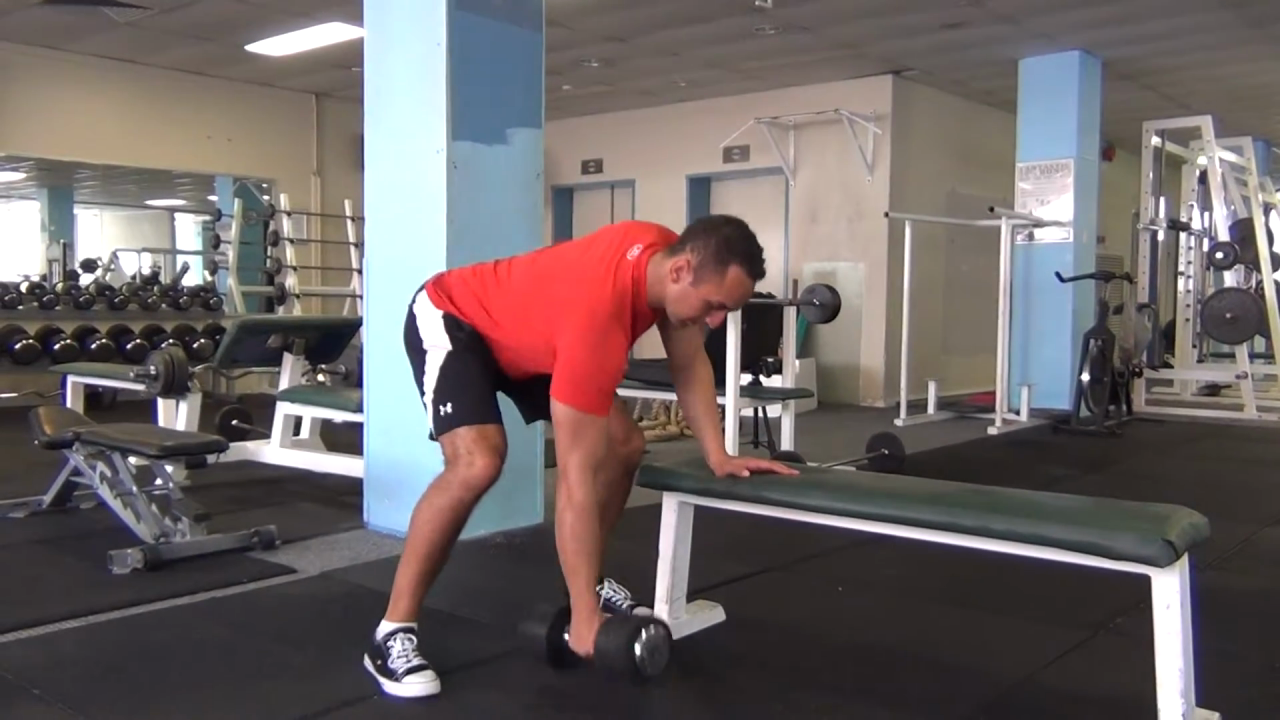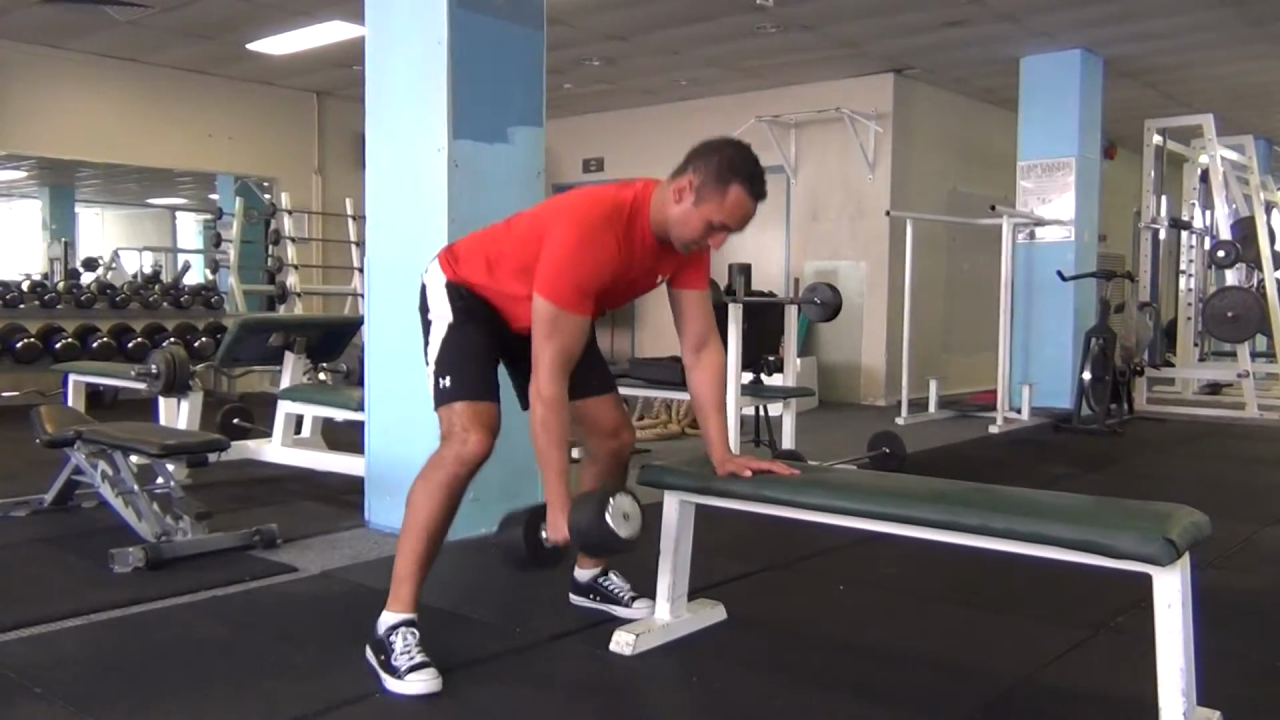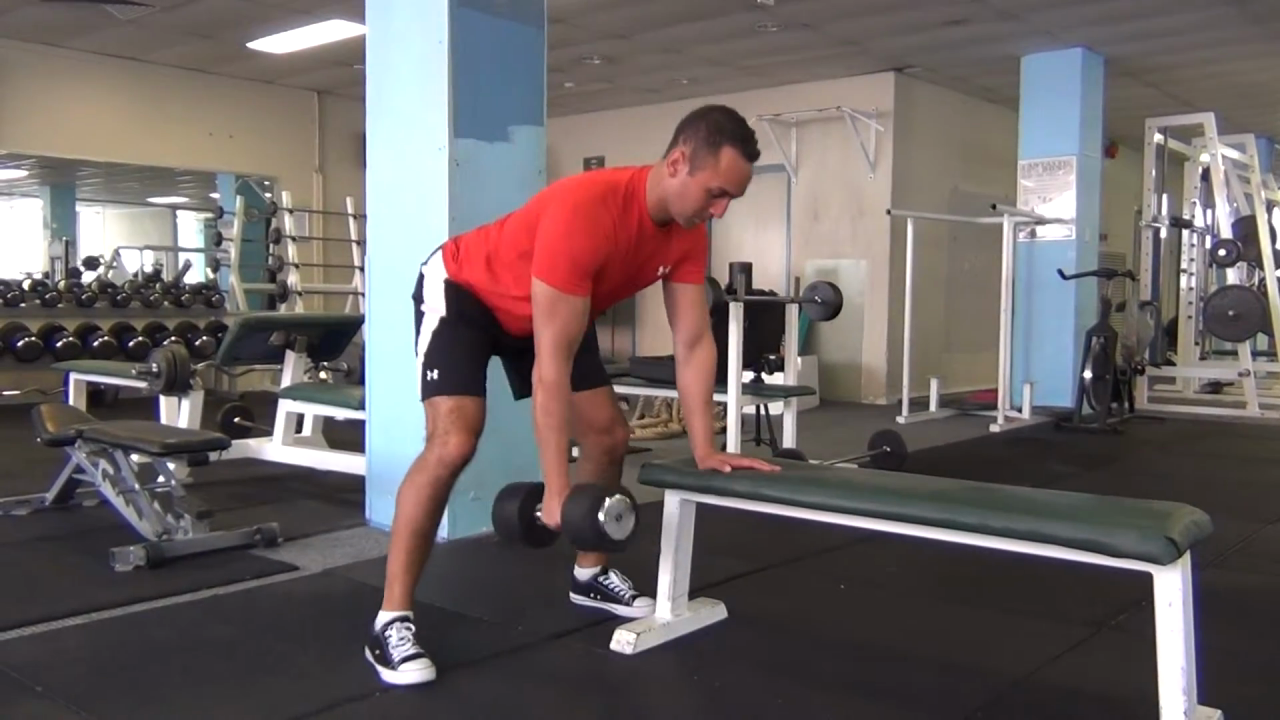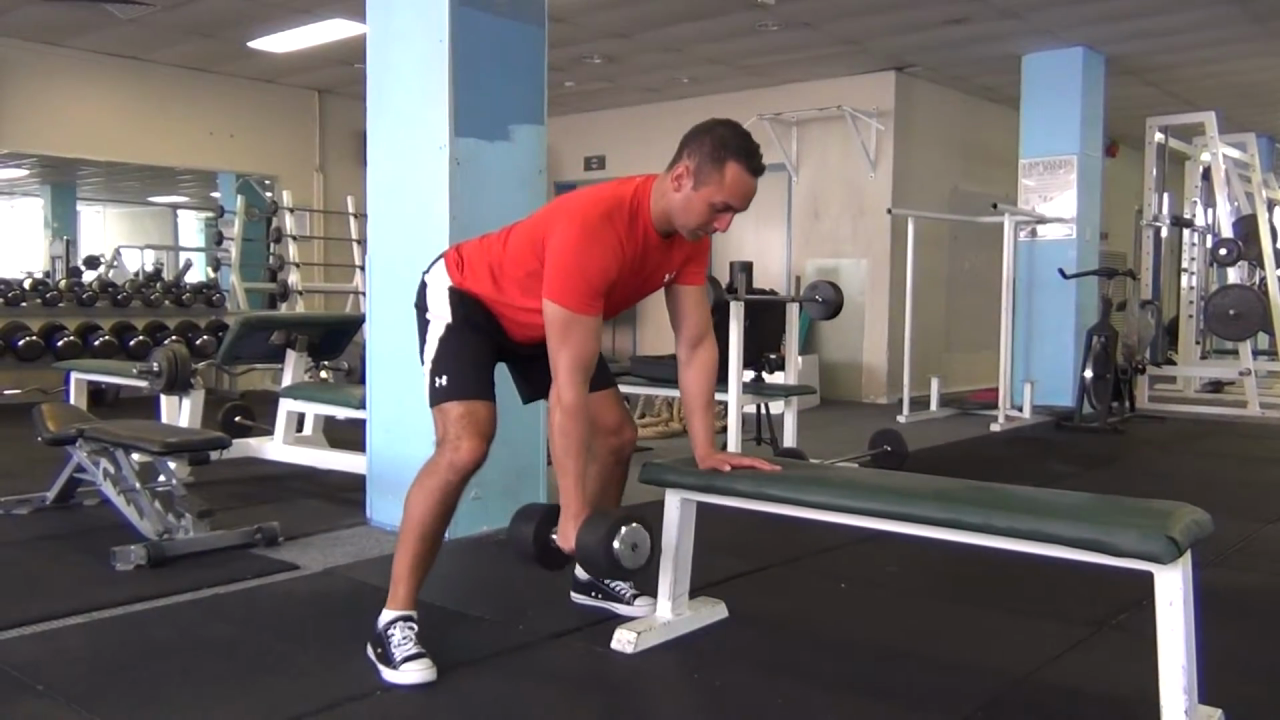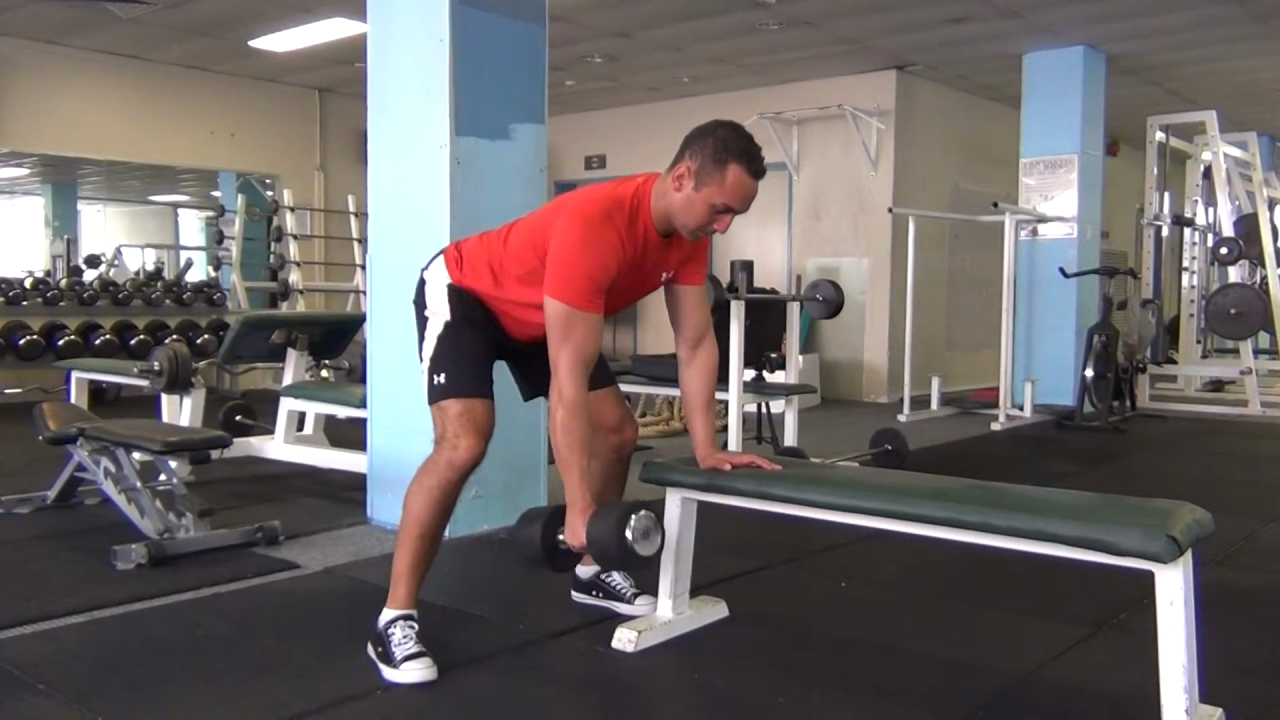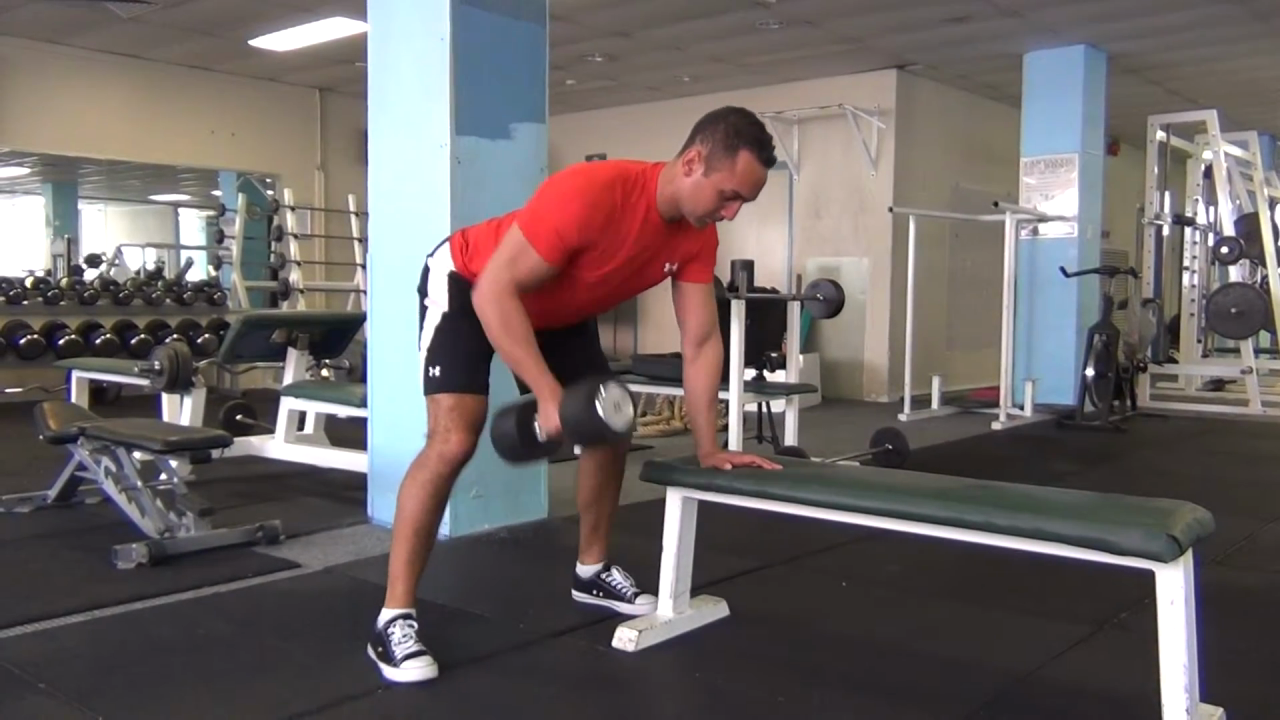
dt=0.3s
person 1, frame 1
left shoulder: (667, 255)
right shoulder: (596, 318)
left elbow: (690, 364)
right elbow: (577, 480)
left wrist: (718, 456)
right wrist: (584, 617)
left hip: (523, 330)
right hip: (450, 321)
left knee: (624, 445)
right knee: (478, 463)
left ankle: (588, 581)
right ankle: (393, 632)
person 1, frame 2
left shoulder: (688, 239)
right shoulder: (588, 227)
left elbow: (702, 345)
right elbow: (548, 379)
left wrist: (722, 453)
right wrist: (558, 506)
left hip: (554, 319)
right hip: (464, 291)
left knee: (614, 434)
right knee: (467, 444)
left ankle: (589, 575)
right ankle: (394, 625)
person 1, frame 3
left shoulder: (686, 233)
right shoulder: (582, 210)
left elbow: (693, 343)
right elbow: (552, 362)
left wrist: (705, 450)
right wrist: (555, 490)
left hip: (556, 311)
right hip: (462, 291)
left knee: (609, 435)
right knee: (453, 444)
left ankle: (589, 574)
right ankle: (392, 618)
person 1, frame 4
left shoulder: (689, 233)
right shoulder: (591, 228)
left elbow: (696, 343)
right elbow: (570, 384)
left wrist: (706, 449)
right wrist: (571, 512)
left hip: (541, 316)
right hip: (463, 296)
left knee: (616, 436)
right knee: (465, 446)
left ankle: (590, 575)
right ankle: (395, 619)
person 1, frame 5
left shoulder: (688, 233)
right shoulder: (593, 226)
left elbow: (695, 343)
right elbow: (569, 382)
left wrist: (706, 449)
right wrist: (578, 508)
left hip: (542, 315)
right hip: (462, 294)
left knee: (617, 433)
right knee: (463, 446)
left ankle: (592, 573)
right ankle: (395, 619)
person 1, frame 6
left shoulder: (698, 235)
right shoulder: (593, 193)
left elbow: (701, 340)
right elbow: (493, 292)
left wrist: (707, 447)
right wrist: (547, 397)
left hip: (556, 310)
right hip: (466, 286)
right knee: (453, 441)
left ankle: (591, 571)
right ankle: (395, 617)
